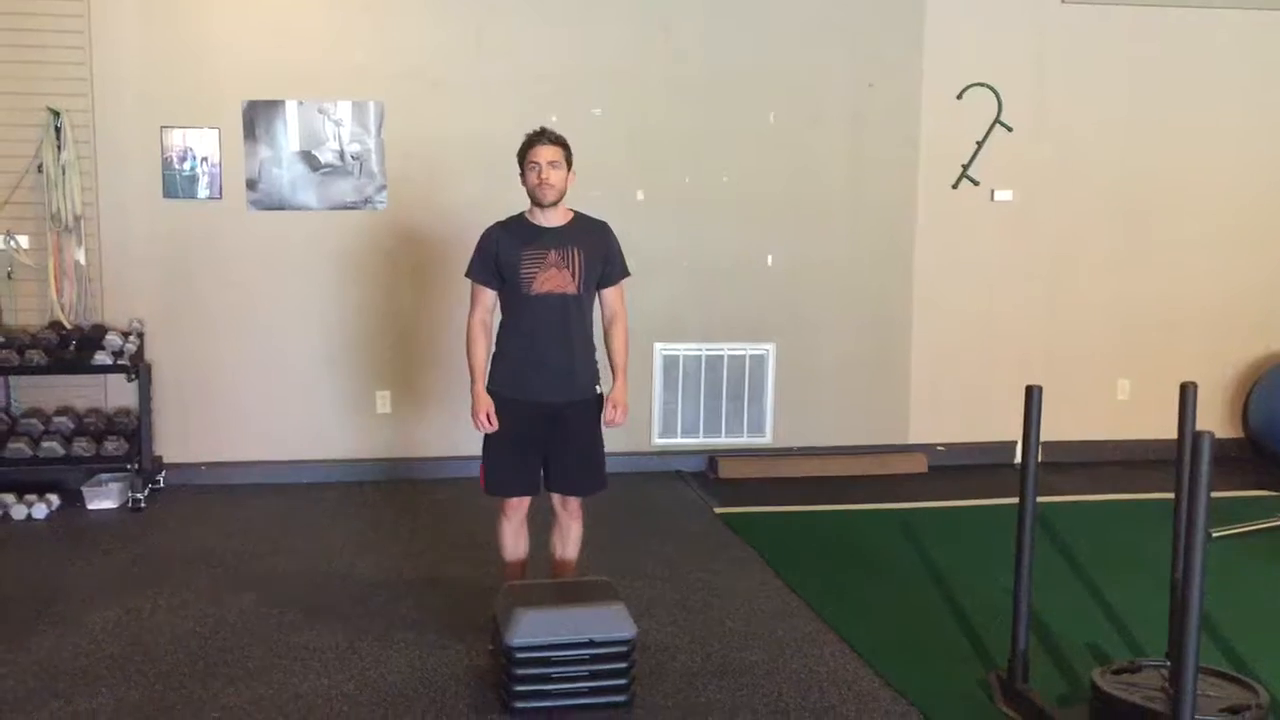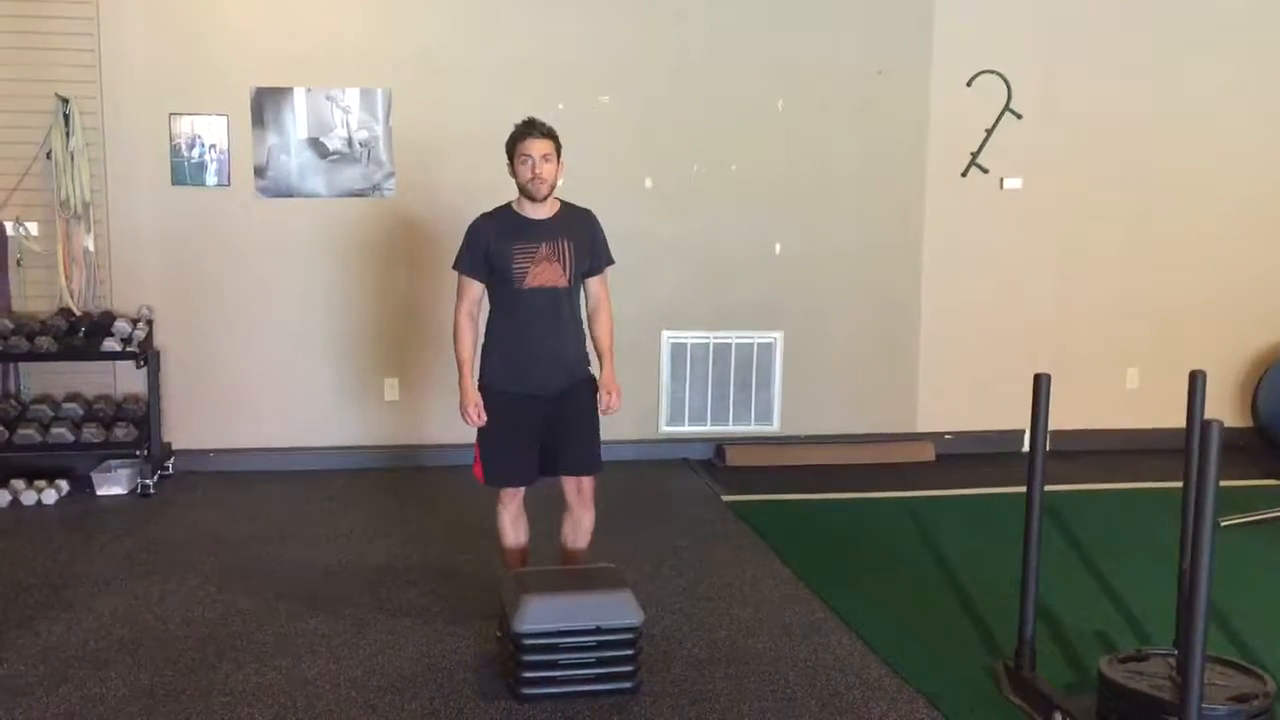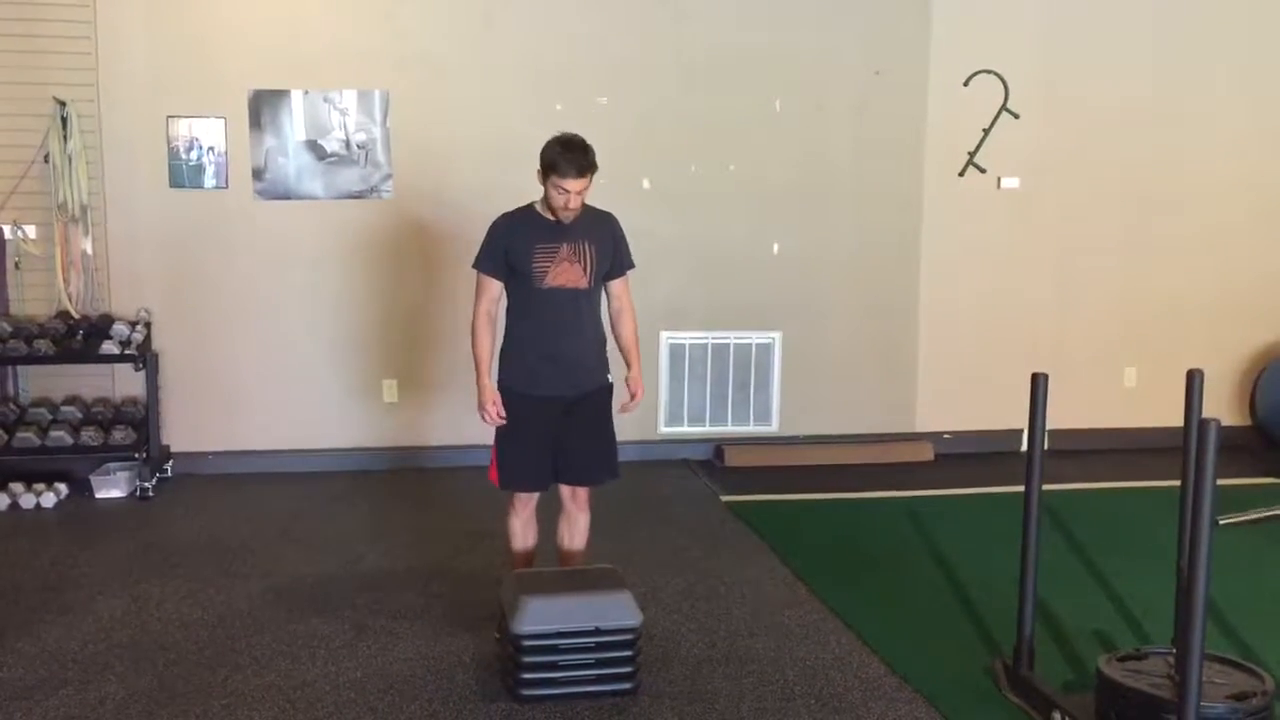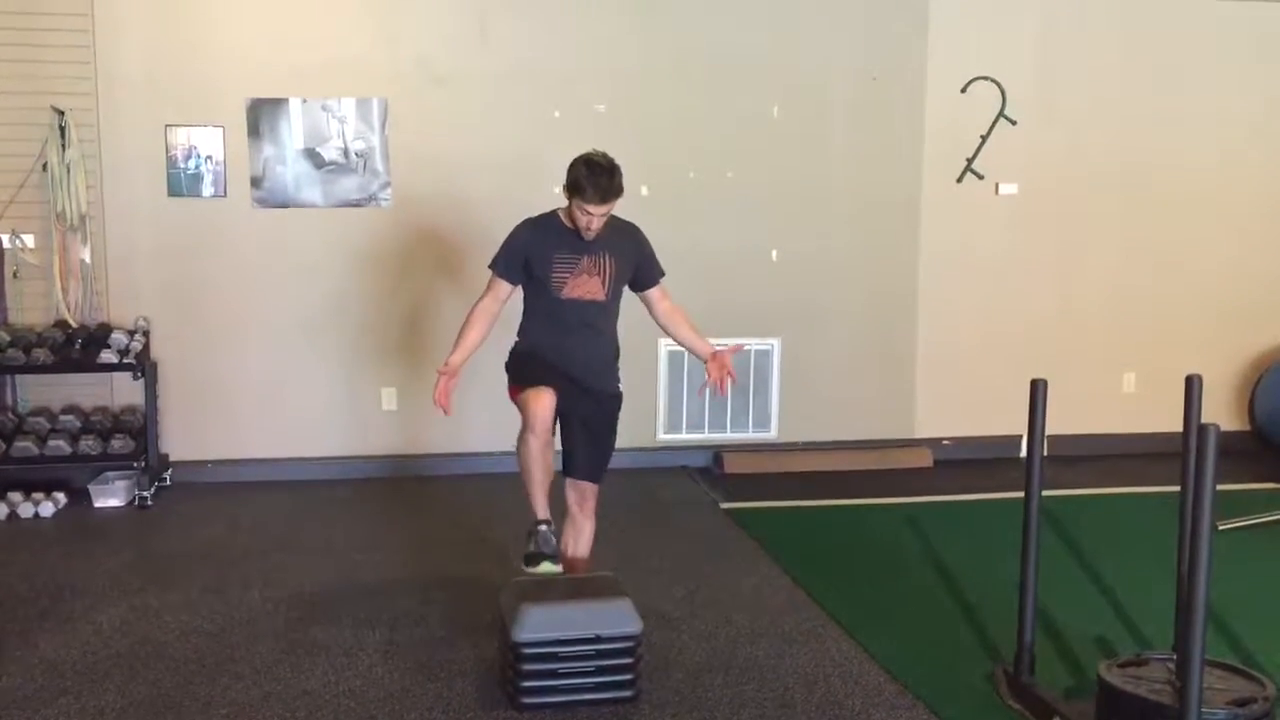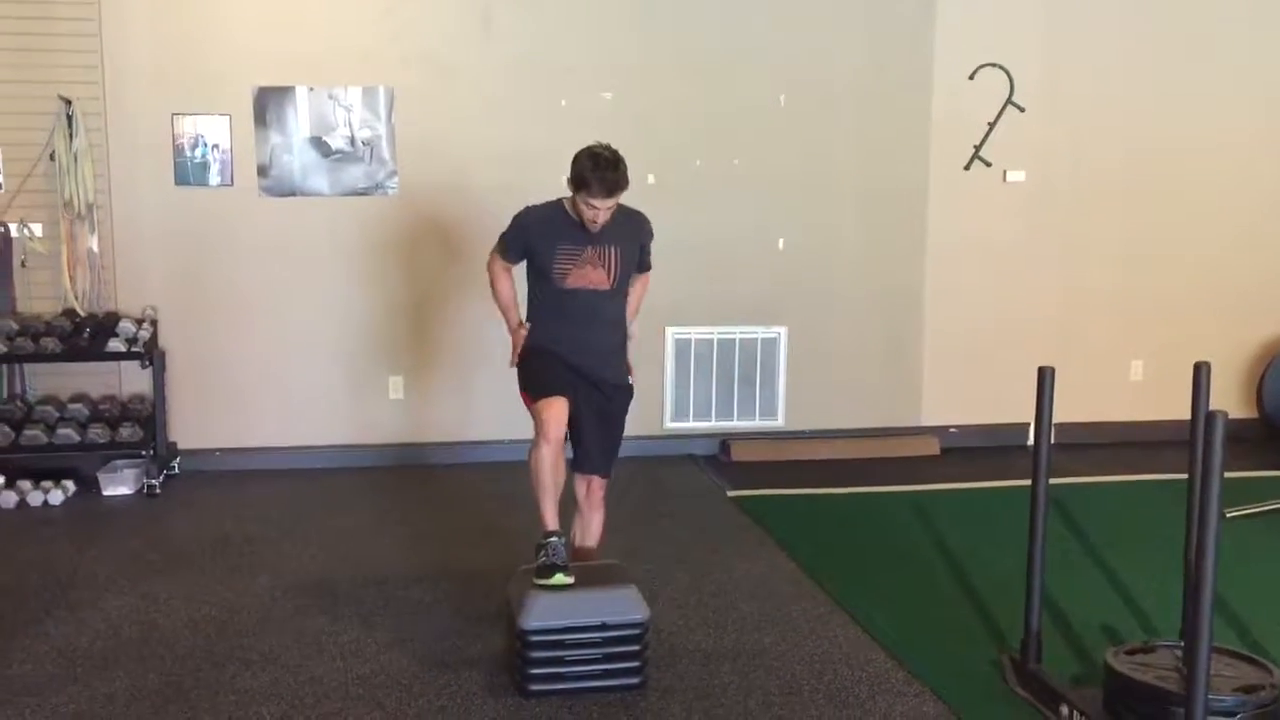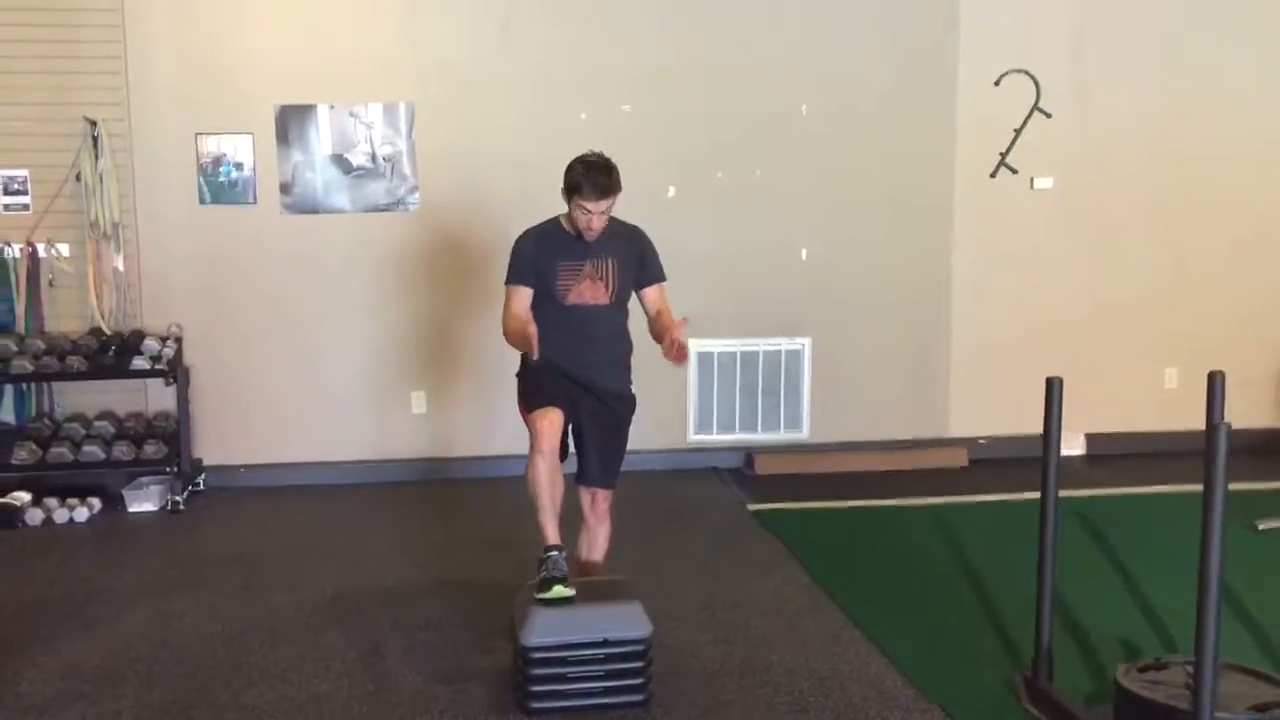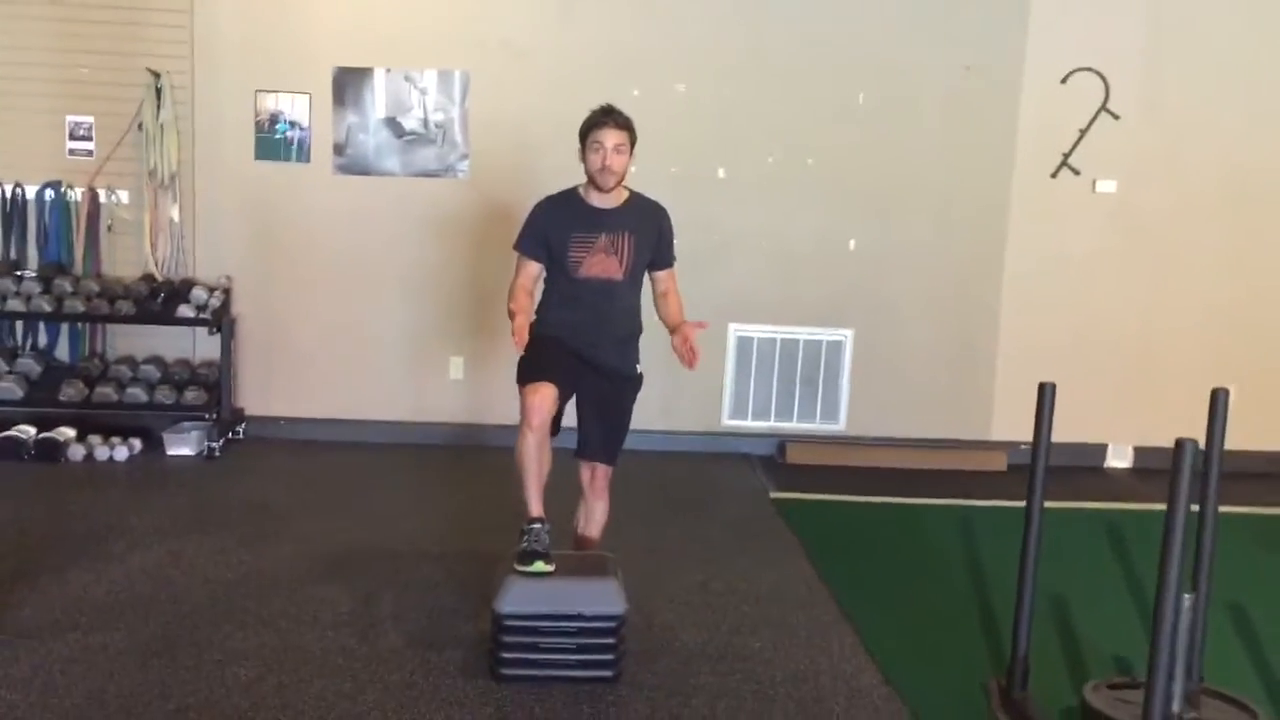
dt=0.7s
person 1, frame 1
left shoulder: (597, 236)
right shoulder: (499, 238)
left elbow: (614, 314)
right elbow: (480, 318)
left wrist: (620, 383)
right wrist: (479, 389)
left hip: (577, 396)
right hip: (513, 397)
left knee: (570, 504)
right knee: (514, 505)
person 1, frame 2
left shoulder: (584, 225)
right shoulder: (487, 230)
left elbow: (598, 302)
right elbow: (466, 310)
left wrist: (608, 369)
right wrist: (466, 382)
left hip: (571, 383)
right hip: (506, 387)
left knee: (581, 491)
right knee: (511, 493)
person 1, frame 3
left shoulder: (605, 228)
right shoulder: (509, 230)
left elbow: (620, 303)
right elbow: (485, 309)
left wrist: (634, 366)
right wrist: (484, 380)
left hip: (588, 388)
right hip: (523, 389)
left knee: (577, 495)
right knee: (523, 498)
person 1, frame 4
left shoulder: (629, 240)
right shoulder: (531, 234)
left elbow: (661, 305)
right elbow: (491, 301)
left wrist: (708, 354)
right wrist: (454, 363)
left hip: (598, 379)
right hip: (538, 359)
left knee: (584, 496)
right knee: (540, 411)
right ankle: (542, 528)
person 1, frame 5
left shoulder: (636, 227)
right shoulder: (535, 222)
right elbow: (499, 265)
right wrist: (516, 323)
left hip: (607, 369)
right hip: (547, 354)
left knee: (592, 488)
right knee: (552, 422)
left ankle: (582, 579)
right ankle: (550, 543)
person 1, frame 6
left shoulder: (633, 242)
right shoulder: (534, 243)
left elbow: (656, 308)
right elbow: (514, 313)
left wrist: (669, 334)
right wrist: (525, 336)
left hip: (609, 380)
right hip: (550, 368)
left knee: (598, 501)
right knee: (546, 431)
right ankle: (552, 556)
person 1, frame 7
left shoulder: (652, 217)
right shoulder: (550, 212)
left elbow: (664, 289)
right elbow: (525, 282)
left wrist: (677, 327)
right wrist: (520, 316)
left hip: (616, 358)
right hip: (555, 340)
left knee: (597, 476)
right knee: (536, 408)
right ankle: (535, 529)
